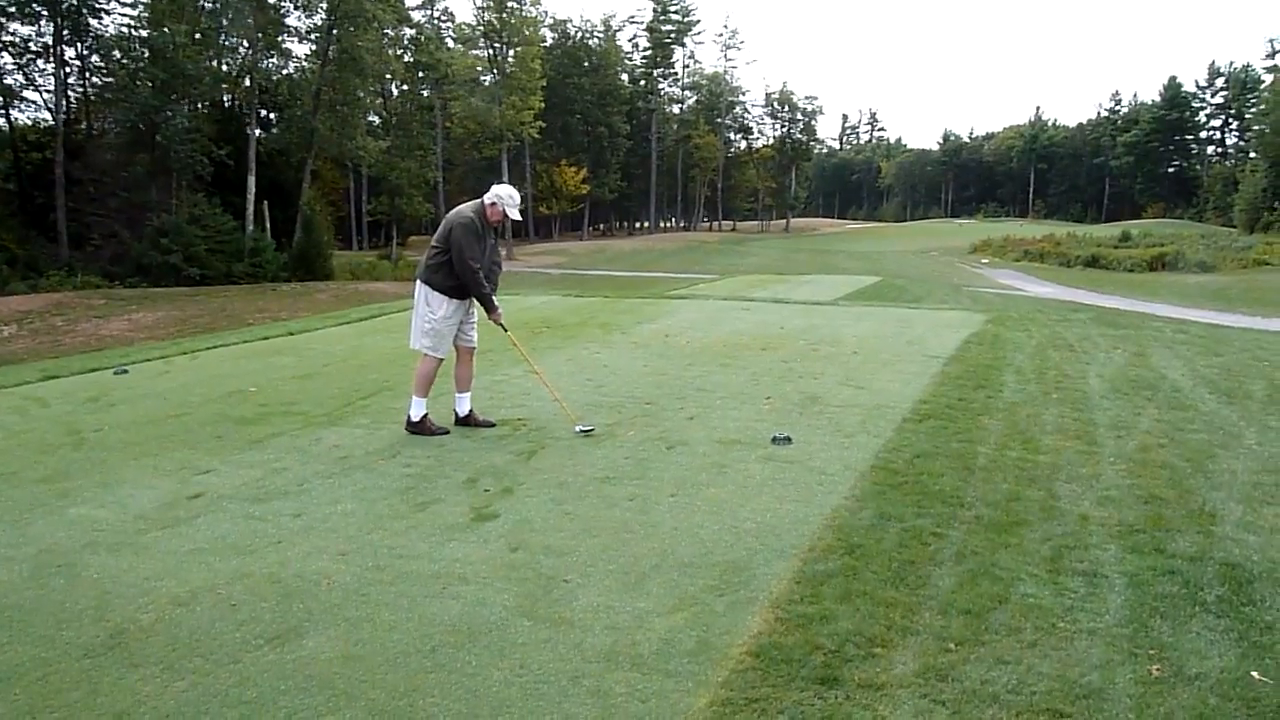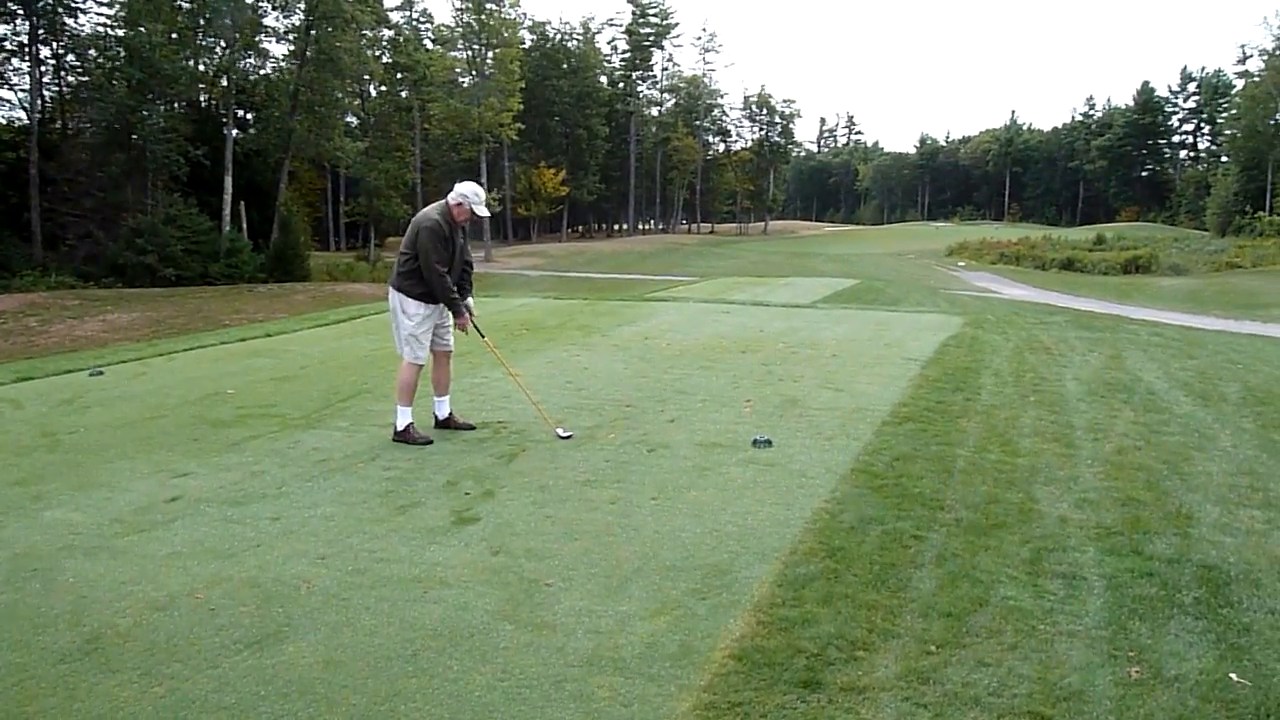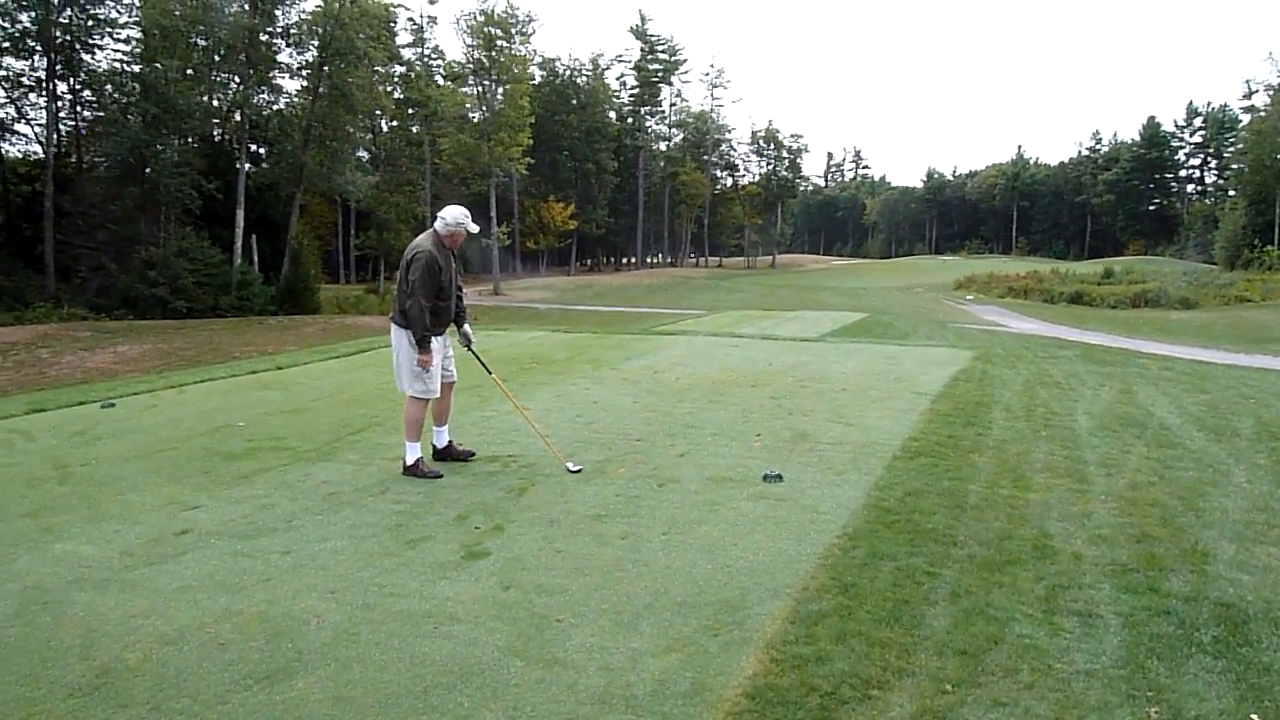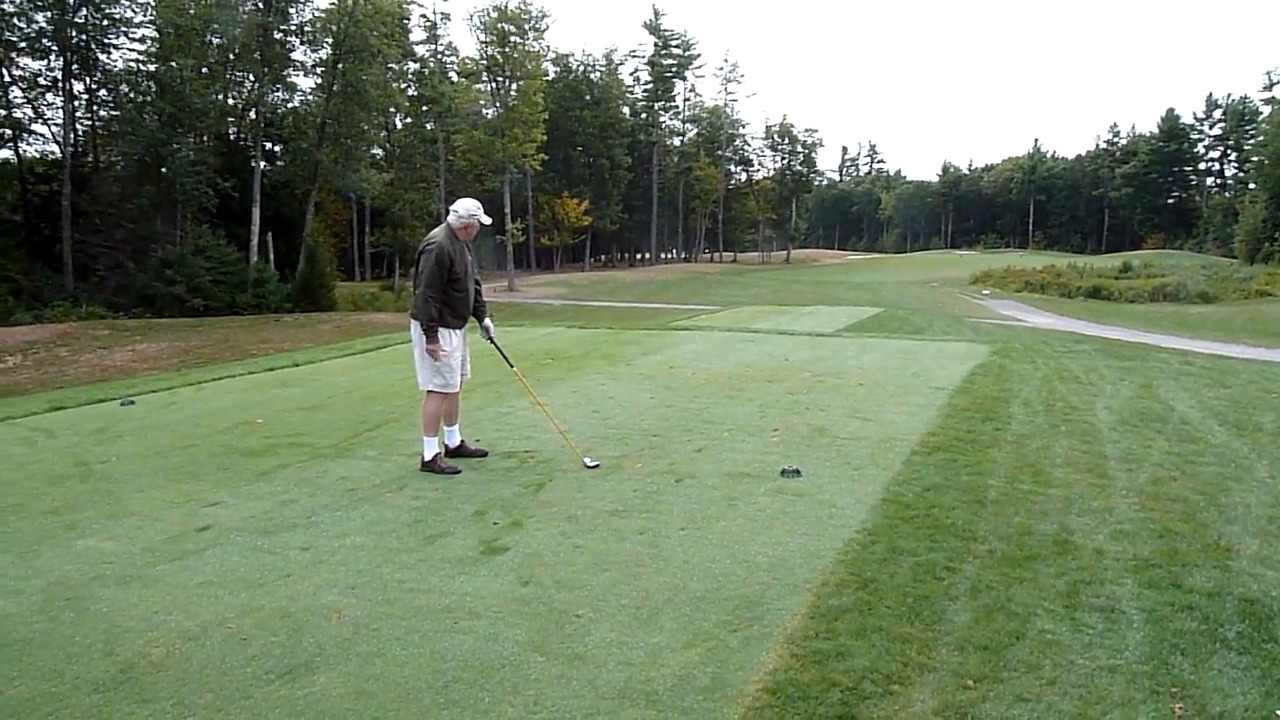
dt=0.4s
person 1, frame 1
left shoulder: (489, 222)
right shoulder: (465, 221)
left elbow: (493, 262)
right elbow: (469, 269)
left wrist: (491, 296)
right wrist: (489, 305)
left hip: (462, 295)
right hip: (438, 292)
left knee: (467, 350)
right knee: (434, 353)
left ankle: (463, 412)
right ankle: (416, 417)
person 1, frame 2
left shoulder: (456, 222)
right shoulder: (431, 223)
left elbow: (464, 262)
right elbow: (435, 273)
left wrist: (466, 296)
right wrist: (457, 311)
left hip: (435, 299)
right hip: (412, 298)
left knee: (443, 353)
right knee: (415, 359)
left ankle: (443, 414)
right ankle: (402, 425)
person 1, frame 3
left shoulder: (445, 249)
right shoulder: (425, 254)
left elbow: (455, 289)
right elbow: (418, 303)
left wrist: (462, 322)
right wrist: (422, 346)
left hip: (436, 331)
right hip: (416, 334)
left knee: (446, 384)
right knee: (421, 393)
left ankle: (442, 444)
right ankle: (412, 460)
person 1, frame 4
left shoulder: (461, 243)
right shoulder: (437, 246)
left elbow: (473, 283)
right elbow: (426, 294)
left wrist: (482, 316)
right wrist: (431, 335)
left hip: (455, 326)
right hip: (437, 329)
left knee: (454, 385)
right knee: (438, 388)
left ankle: (453, 443)
right ankle: (430, 455)
